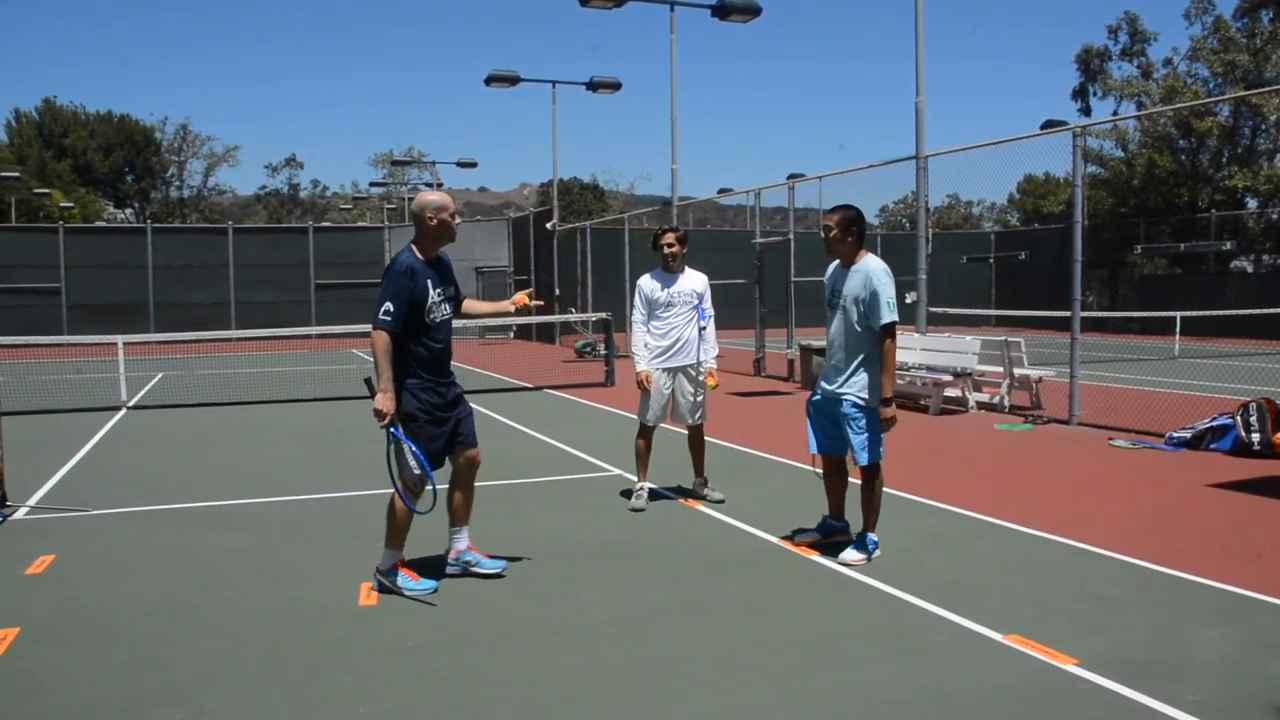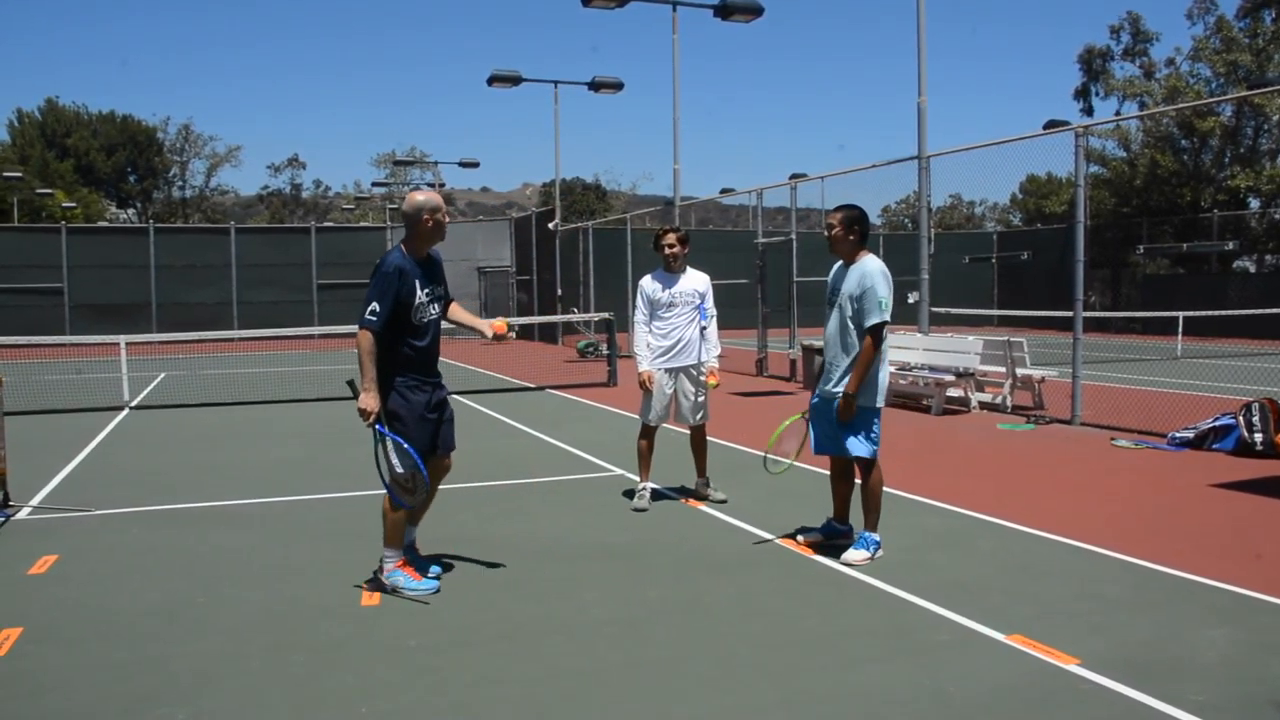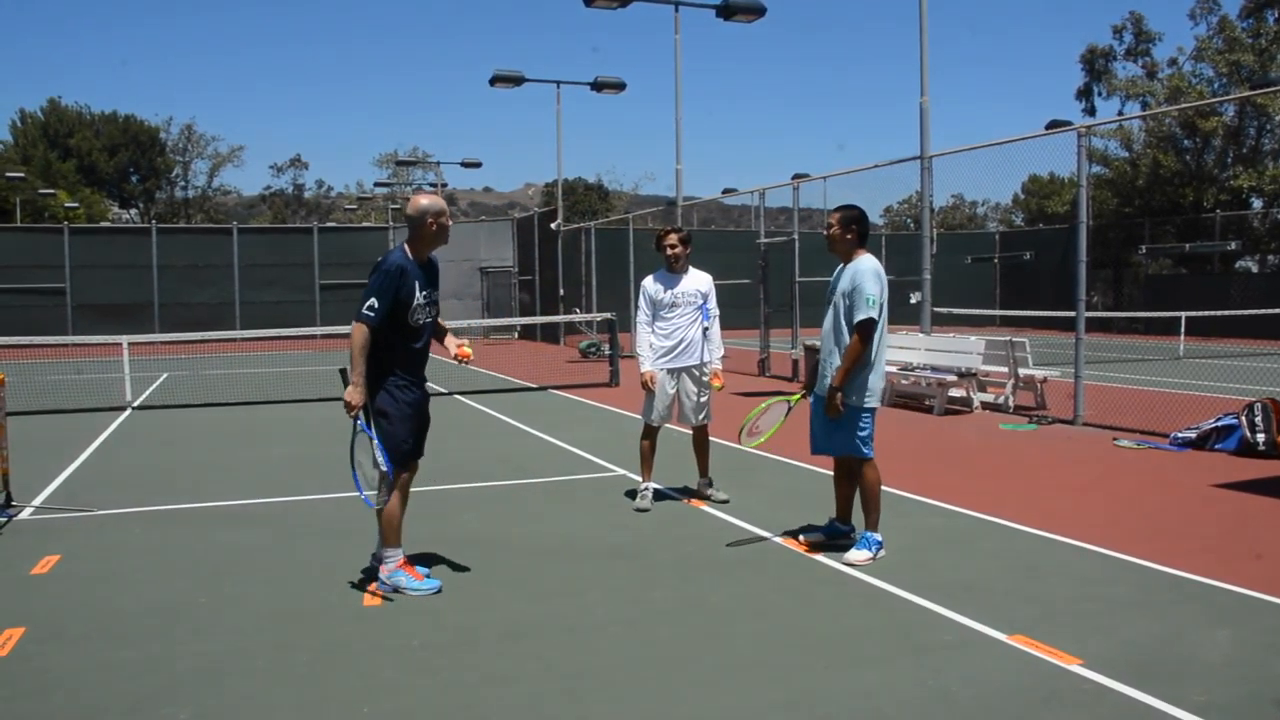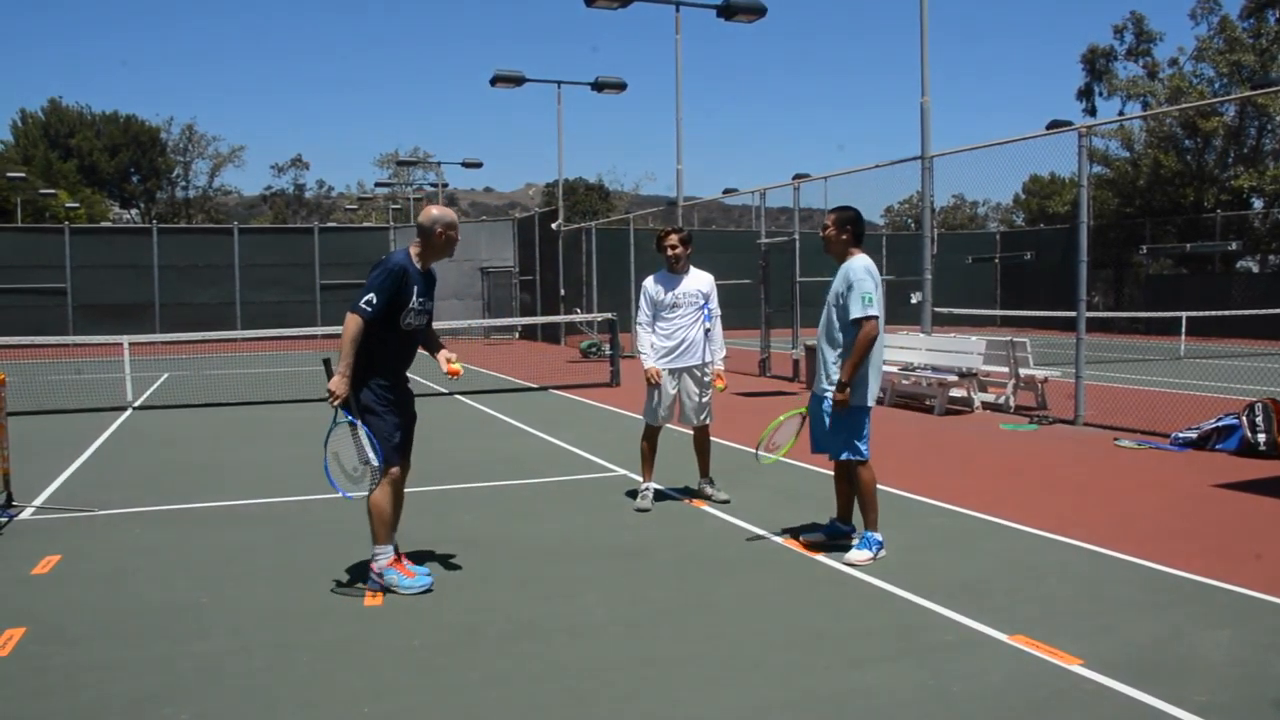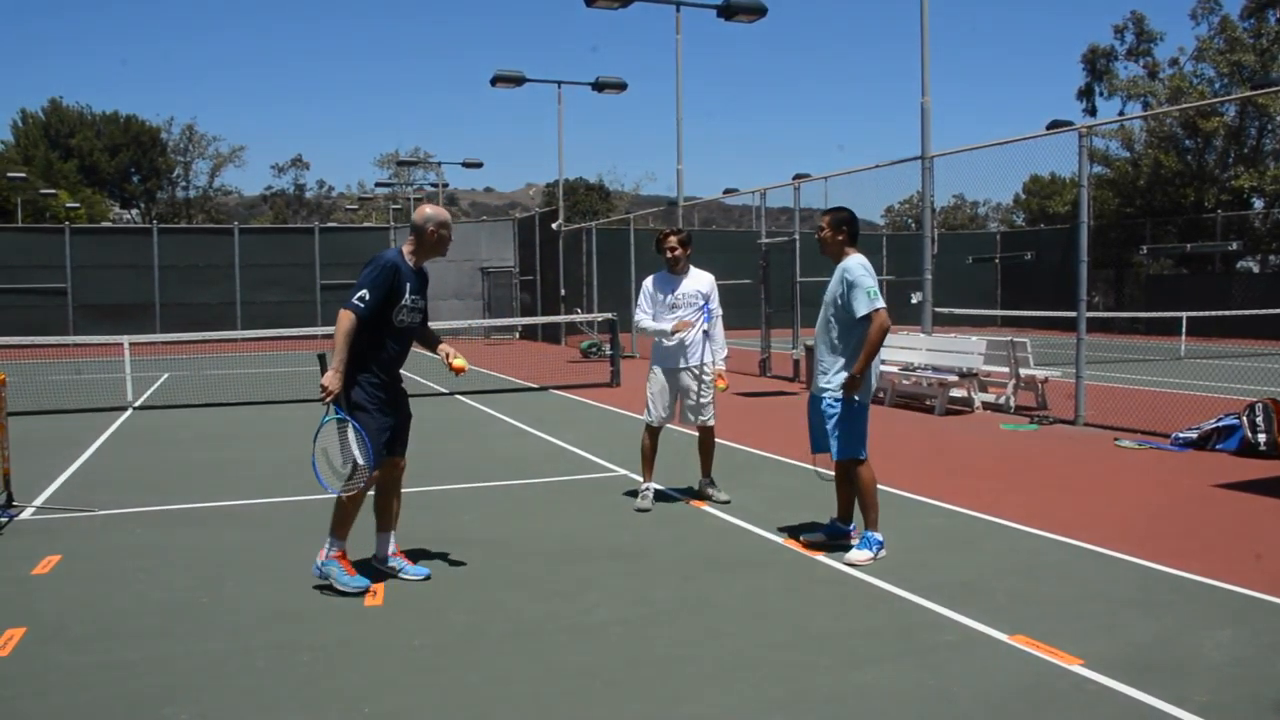
dt=0.2s
person 1, frame 1
left shoulder: (441, 261)
right shoulder: (404, 268)
left elbow: (457, 303)
right elbow: (381, 330)
left wrist: (504, 307)
right wrist: (385, 391)
left hip: (445, 384)
right hip: (415, 391)
left knee: (468, 459)
right knee: (414, 478)
left ankle: (460, 550)
right ankle: (391, 567)
person 1, frame 2
left shoulder: (434, 260)
right shoulder: (393, 268)
right elbow: (368, 330)
left wrist: (479, 325)
right wrist: (369, 390)
left hip: (431, 383)
right hip: (402, 389)
left knee: (439, 466)
left ankle: (404, 545)
right ankle: (392, 567)
person 1, frame 3
left shoulder: (431, 265)
right shoulder: (394, 267)
right elbow: (363, 325)
left wrist: (447, 338)
right wrist: (357, 383)
left hip: (414, 385)
right hip: (389, 388)
left knee: (406, 472)
right knee: (395, 475)
left ankle: (385, 552)
right ankle: (393, 568)
person 1, frame 4
left shoulder: (428, 276)
right shoulder: (394, 268)
right elbow: (356, 317)
left wrist: (440, 351)
right wrist: (343, 373)
left hip: (396, 384)
right hip: (371, 386)
left knee: (400, 469)
right knee: (386, 472)
left ankle: (389, 554)
right ankle: (383, 563)
person 1, frame 5
left shoulder: (420, 274)
right shoulder: (387, 265)
right elbow: (349, 314)
left wrist: (442, 348)
right wrist: (336, 370)
left hip: (389, 384)
right hip: (361, 384)
left knee: (394, 467)
left ankle: (386, 554)
right ankle: (332, 556)
person 2, frame 1
left shoulder: (875, 272)
right shoulder: (833, 271)
left elbow: (887, 338)
left wrist: (886, 397)
left hip: (862, 391)
right hip: (829, 386)
left knee: (867, 462)
right knee: (830, 457)
left ankle: (868, 538)
right ankle: (835, 523)
person 2, frame 2
left shoulder: (872, 272)
right shoulder: (838, 270)
left elbow: (872, 338)
left wrist: (851, 390)
right wrist: (824, 382)
left hip: (858, 391)
right hip: (831, 386)
left knee: (865, 460)
right knee: (837, 458)
left ankle: (870, 537)
right ankle: (839, 525)
person 2, frame 3
left shoulder: (866, 270)
right shoulder: (843, 270)
left elbow: (863, 336)
left wrist: (837, 384)
right wrist: (816, 375)
left hip: (853, 389)
right hip: (831, 385)
left knee: (861, 459)
right knee: (840, 458)
left ankle: (872, 537)
right ankle: (842, 525)
person 2, frame 4
left shoulder: (858, 269)
right shoulder: (844, 269)
left elbow: (870, 329)
left wrist: (846, 382)
left hip: (846, 388)
right hip: (828, 385)
left knee: (856, 459)
right knee: (839, 458)
left ankle: (873, 537)
right ankle: (842, 525)
person 2, frame 5
left shoulder: (855, 268)
right shoulder: (841, 269)
left elbow: (881, 322)
left wrist: (856, 374)
left hip: (844, 387)
right hip: (826, 385)
left knee: (855, 458)
right knee: (840, 458)
left ankle: (872, 536)
right ankle: (843, 525)
person 3, frame 1
left shoulder: (699, 280)
right shoulder: (646, 283)
left elbow: (707, 322)
right elbow: (638, 325)
left wrist: (710, 361)
right wrist: (640, 365)
left hip: (691, 364)
right hip: (656, 365)
left knee: (696, 425)
right knee: (647, 425)
left ankle: (700, 482)
right ankle: (641, 486)
person 3, frame 2
left shoulder: (701, 280)
right shoulder: (648, 283)
left elbow: (709, 322)
right elbow: (641, 326)
left wrist: (712, 360)
right wrist: (642, 365)
left hip: (693, 364)
right hip: (658, 366)
left knee: (698, 425)
right knee: (649, 425)
left ankle: (702, 482)
right ankle: (644, 486)
person 3, frame 3
left shoulder: (704, 280)
right shoulder: (650, 284)
left elbow: (712, 323)
right elbow: (643, 326)
left wrist: (716, 361)
right wrist: (644, 365)
left hip: (696, 364)
right hip: (660, 366)
left knee: (700, 425)
right knee: (651, 426)
left ankle: (704, 483)
right ankle: (645, 486)
person 3, frame 4
left shoulder: (705, 280)
right shoulder: (651, 283)
left elbow: (714, 323)
right elbow: (643, 325)
left wrist: (719, 362)
right wrist: (647, 362)
left hip: (698, 364)
right hip: (662, 366)
left knee: (701, 426)
right knee: (652, 426)
left ankle: (705, 482)
right ankle: (646, 486)
person 3, frame 5
left shoulder: (706, 280)
right shoulder: (652, 283)
left elbow: (715, 323)
right elbow: (640, 322)
left wrist: (720, 362)
right wrist: (669, 327)
left hip: (699, 366)
right hip: (663, 367)
left knee: (706, 426)
right knee: (653, 426)
left ankle: (706, 482)
right ankle: (647, 486)
